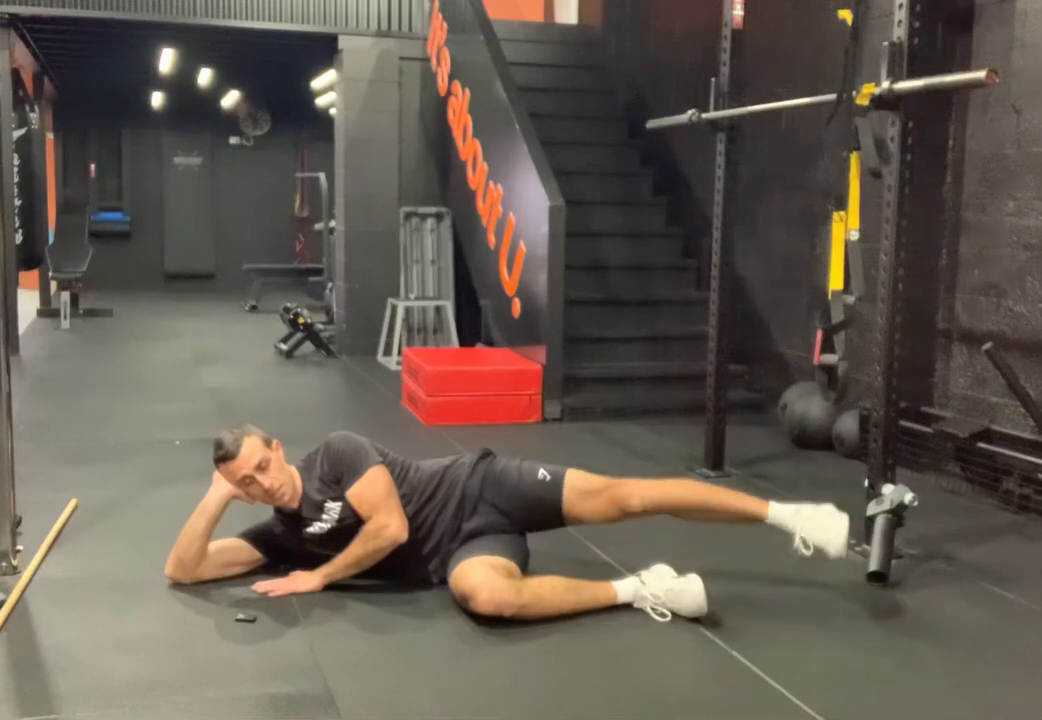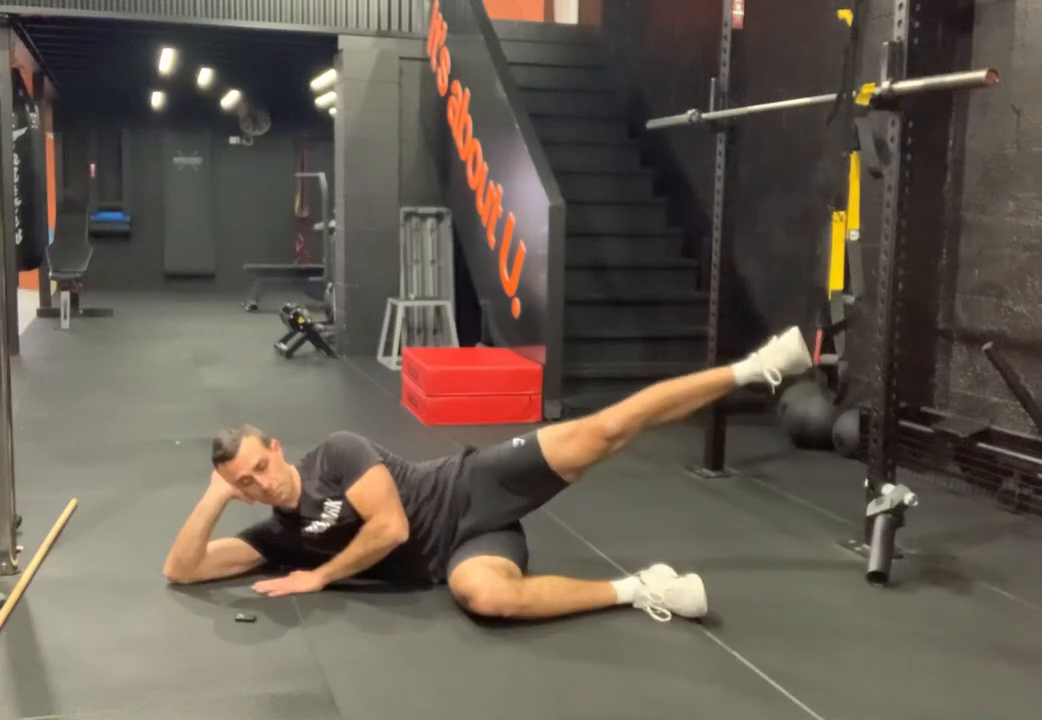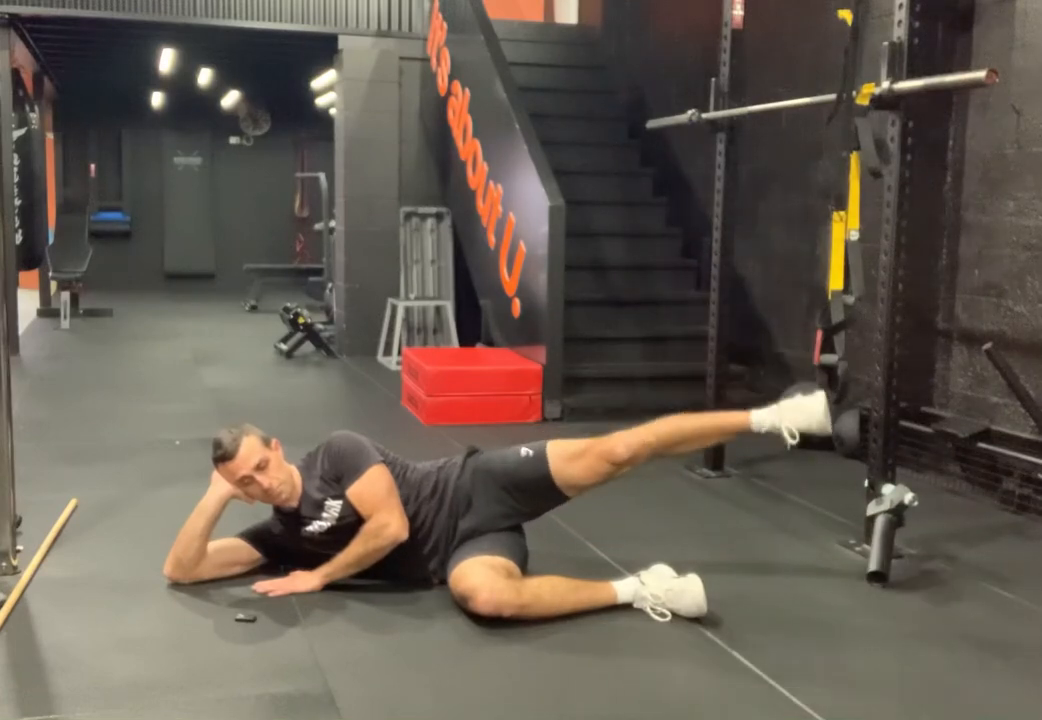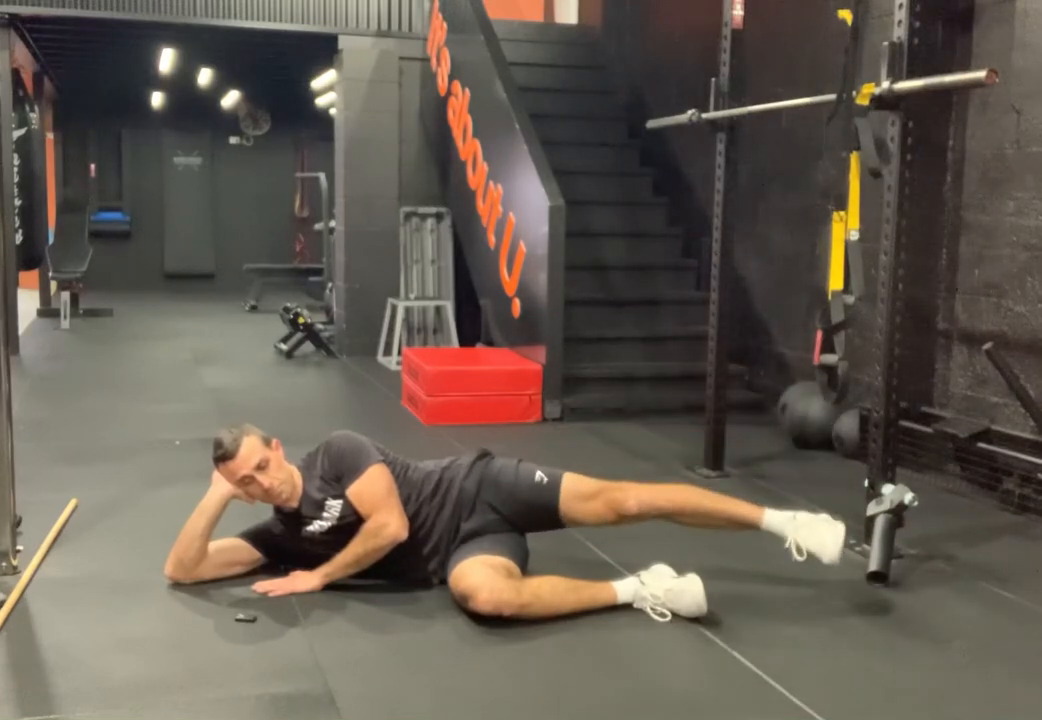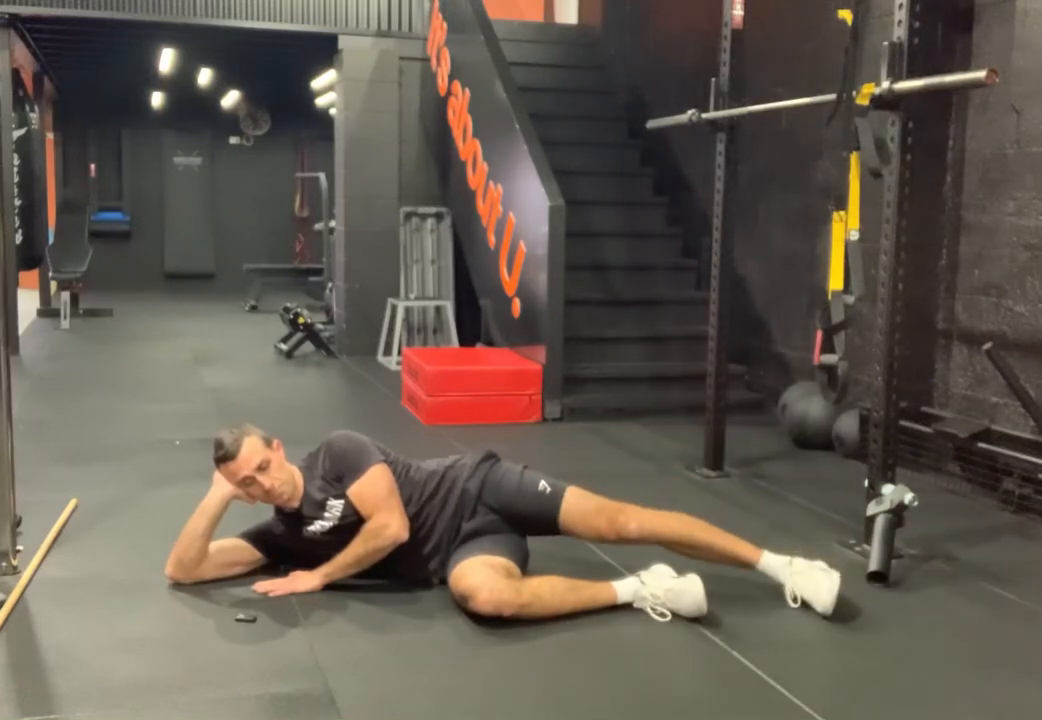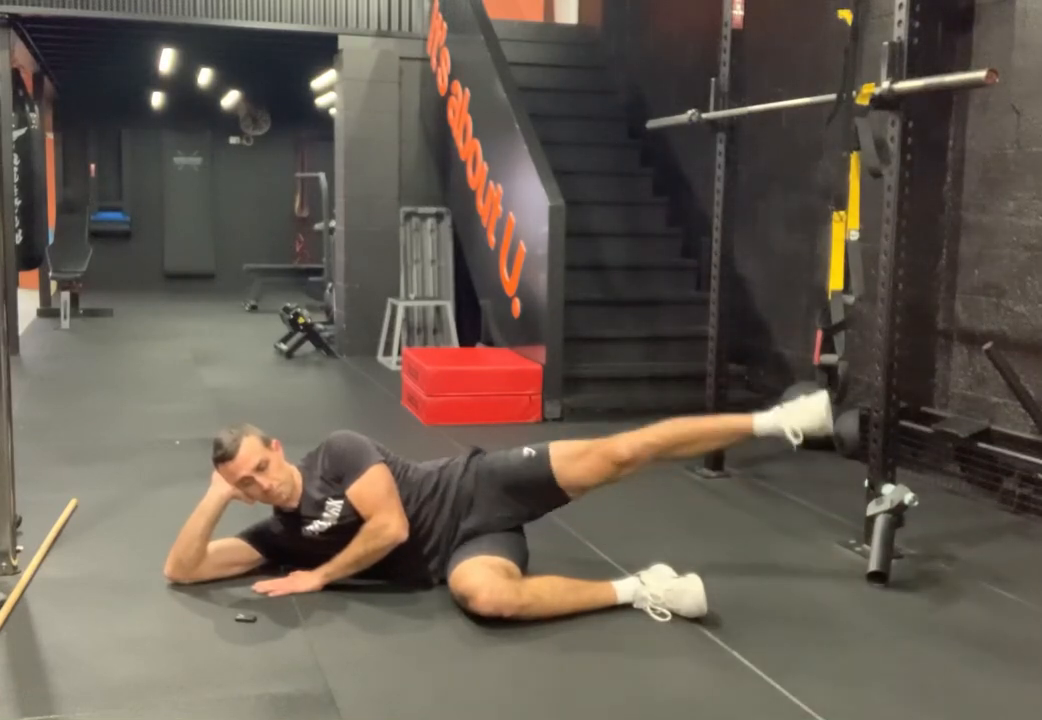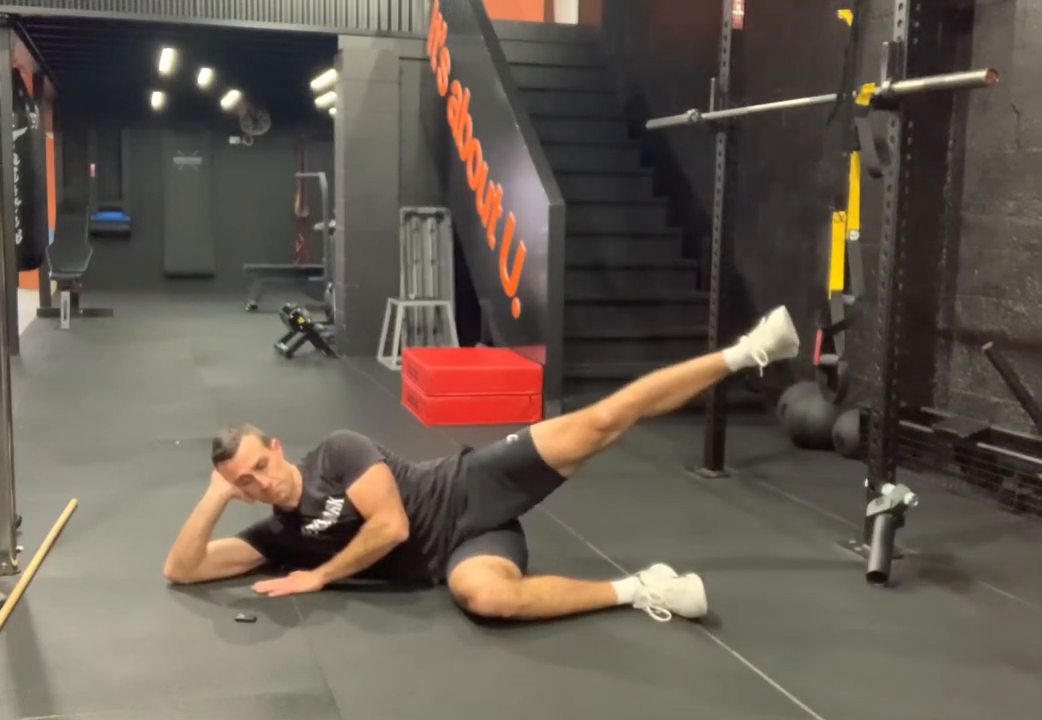
dt=0.7s
person 1, frame 1
left shoulder: (336, 452)
right shoulder: (281, 534)
left elbow: (390, 528)
right elbow: (182, 570)
left wrist: (319, 578)
right wrist: (215, 497)
left hip: (481, 489)
right hip: (460, 549)
left knee: (624, 494)
right knee: (485, 595)
left ankle: (786, 514)
right ankle: (636, 590)
person 1, frame 2
left shoulder: (337, 453)
right shoulder: (280, 534)
left elbow: (391, 527)
right elbow: (181, 570)
left wrist: (319, 577)
right wrist: (214, 496)
left hip: (474, 489)
right hip: (464, 548)
left knee: (602, 431)
right knee: (484, 595)
left ankle: (750, 369)
right ankle: (636, 591)
person 1, frame 3
left shoulder: (338, 451)
right shoulder: (280, 535)
left elbow: (391, 525)
right elbow: (182, 569)
left wrist: (321, 577)
right wrist: (215, 496)
left hip: (477, 486)
right hip: (460, 550)
left knee: (614, 450)
right knee: (483, 595)
left ankle: (770, 418)
right ankle: (634, 589)
person 1, frame 4
left shoulder: (338, 452)
right shoulder: (280, 534)
left elbow: (390, 526)
right elbow: (182, 569)
left wrist: (320, 577)
right wrist: (215, 496)
left hip: (477, 491)
right hip: (461, 550)
left knee: (615, 500)
right knee: (484, 594)
left ankle: (779, 520)
right ankle: (635, 591)
person 1, frame 5
left shoulder: (340, 451)
right shoulder: (281, 533)
left elbow: (392, 527)
right elbow: (183, 569)
left wrist: (320, 577)
right wrist: (217, 496)
left hip: (478, 491)
right hip: (458, 552)
left knee: (616, 519)
right knee: (483, 594)
left ankle: (778, 564)
right ankle: (637, 591)
person 1, frame 6
left shoulder: (339, 452)
right shoulder: (279, 535)
left elbow: (392, 526)
right elbow: (181, 570)
left wrist: (319, 576)
right wrist: (214, 496)
left hip: (477, 487)
right hip: (461, 550)
left knee: (614, 455)
right knee: (486, 595)
left ankle: (775, 421)
right ankle: (635, 589)
person 1, frame 7
left shoulder: (338, 451)
right shoulder: (281, 533)
left elbow: (390, 526)
right elbow: (182, 568)
left wrist: (320, 578)
right wrist: (216, 494)
left hip: (471, 488)
right hip: (455, 550)
left knee: (597, 424)
right knee: (484, 595)
left ankle: (743, 353)
right ankle: (635, 589)
